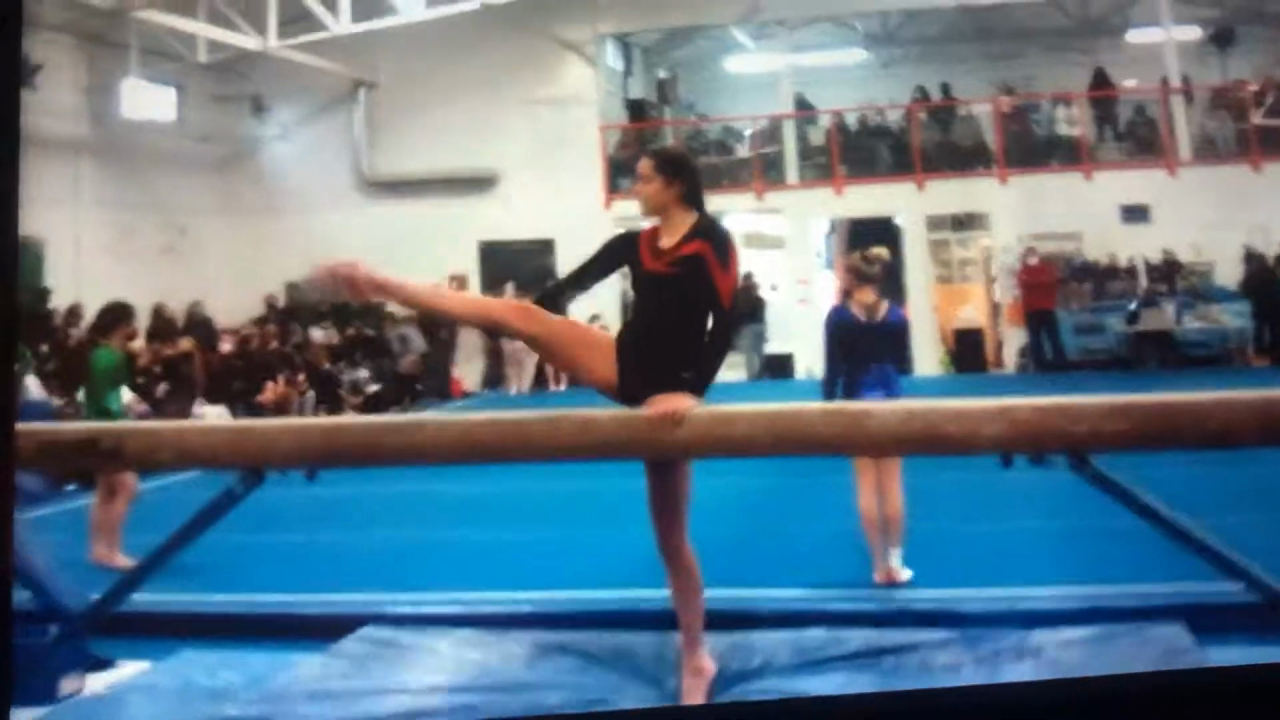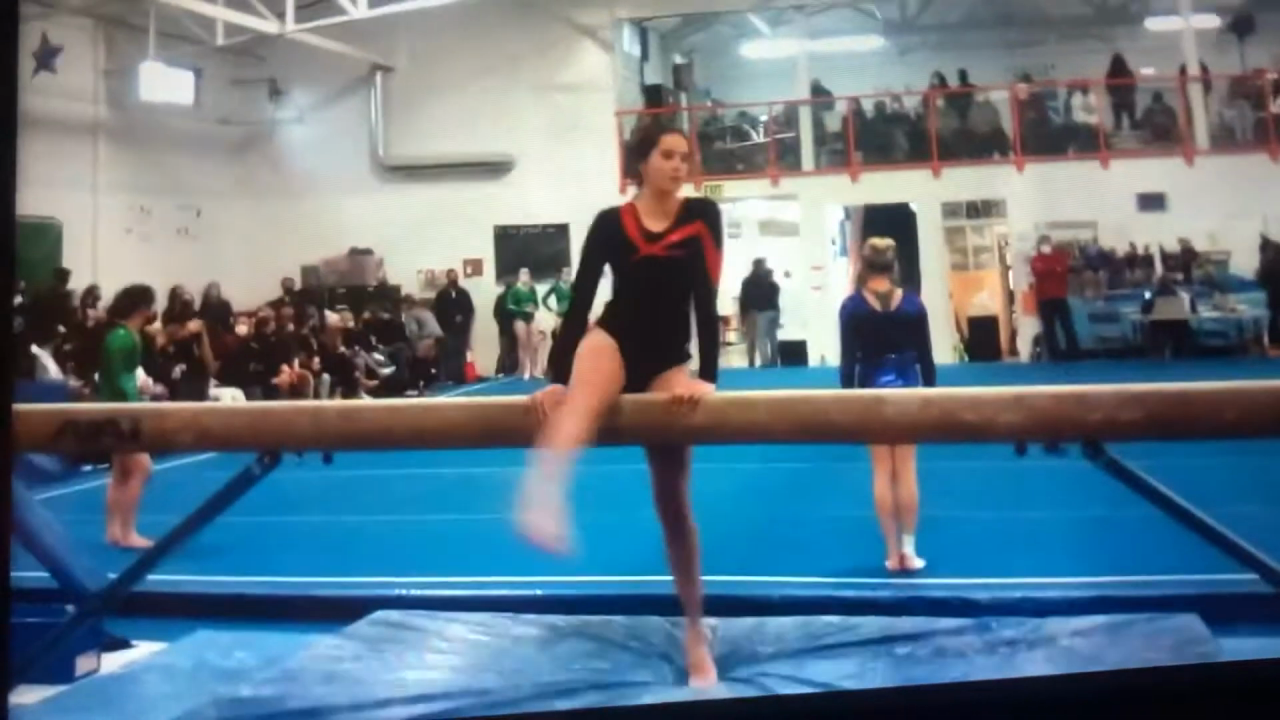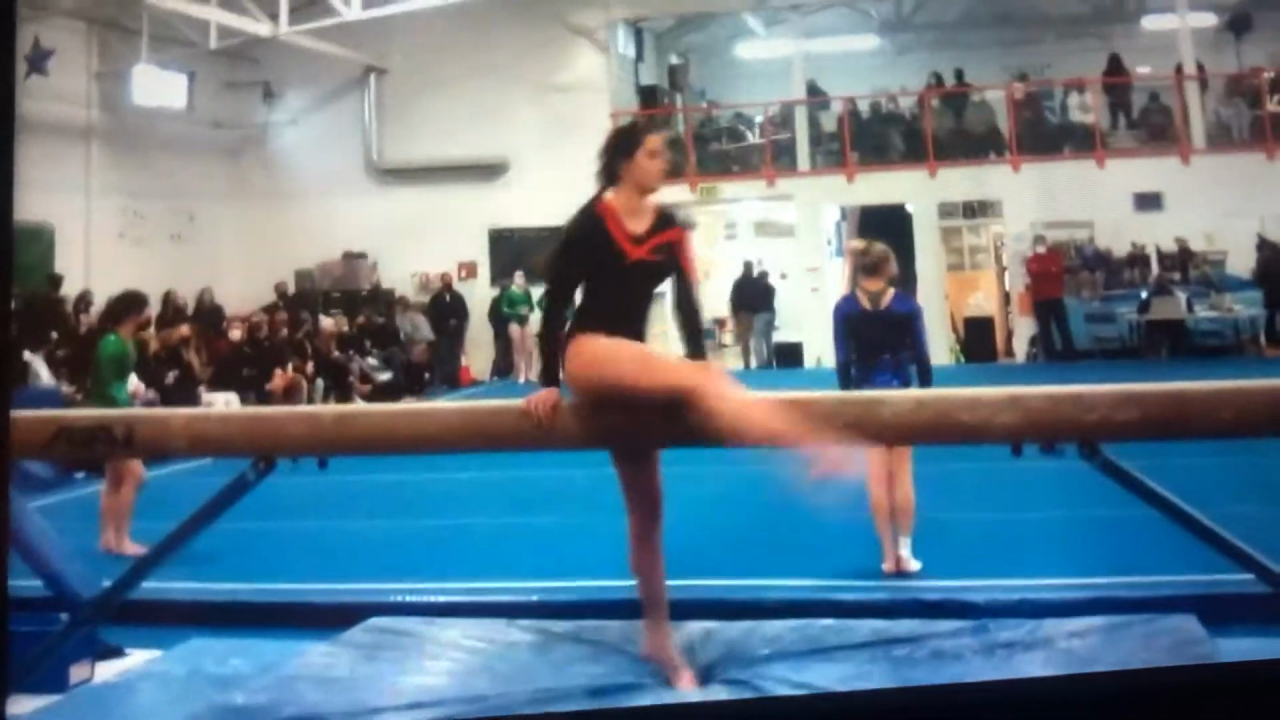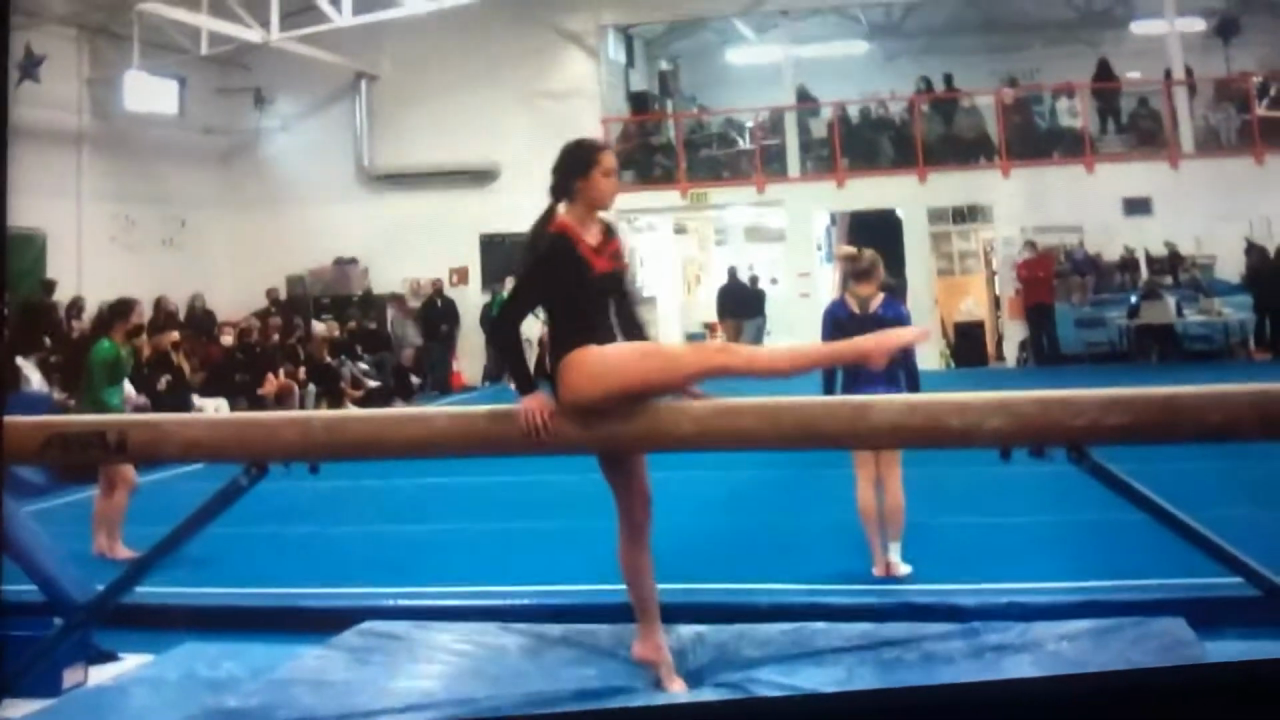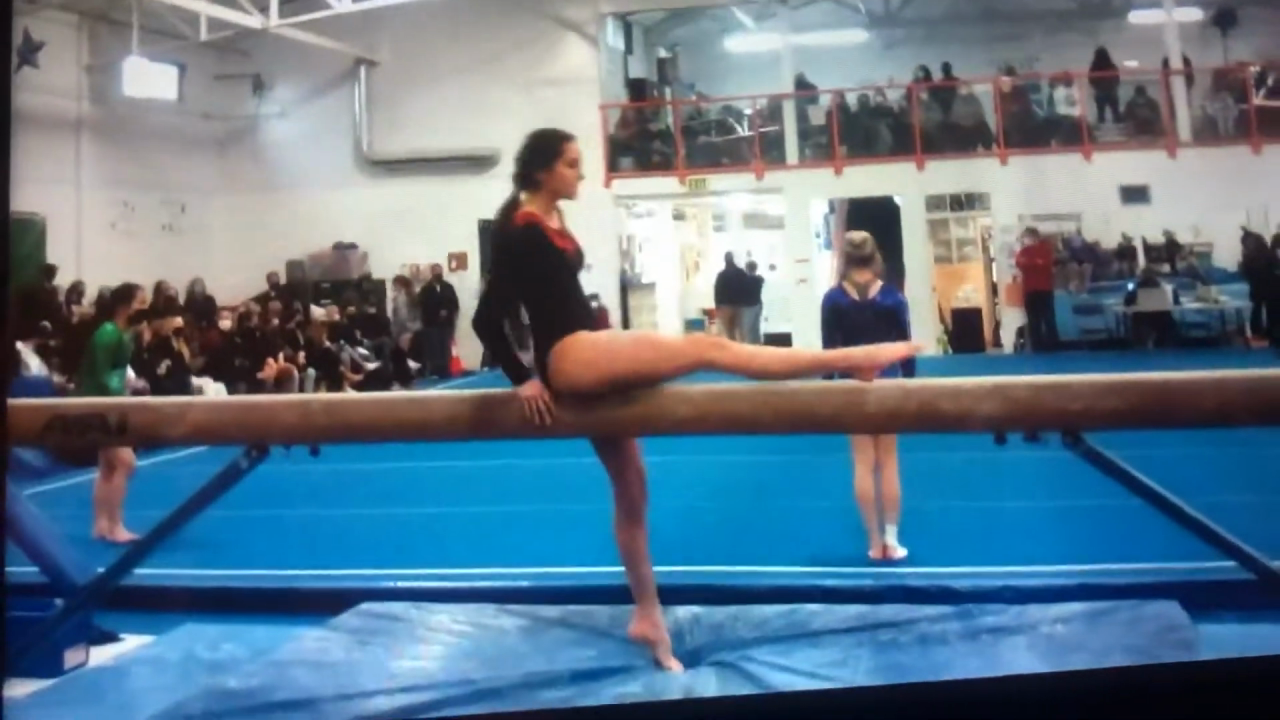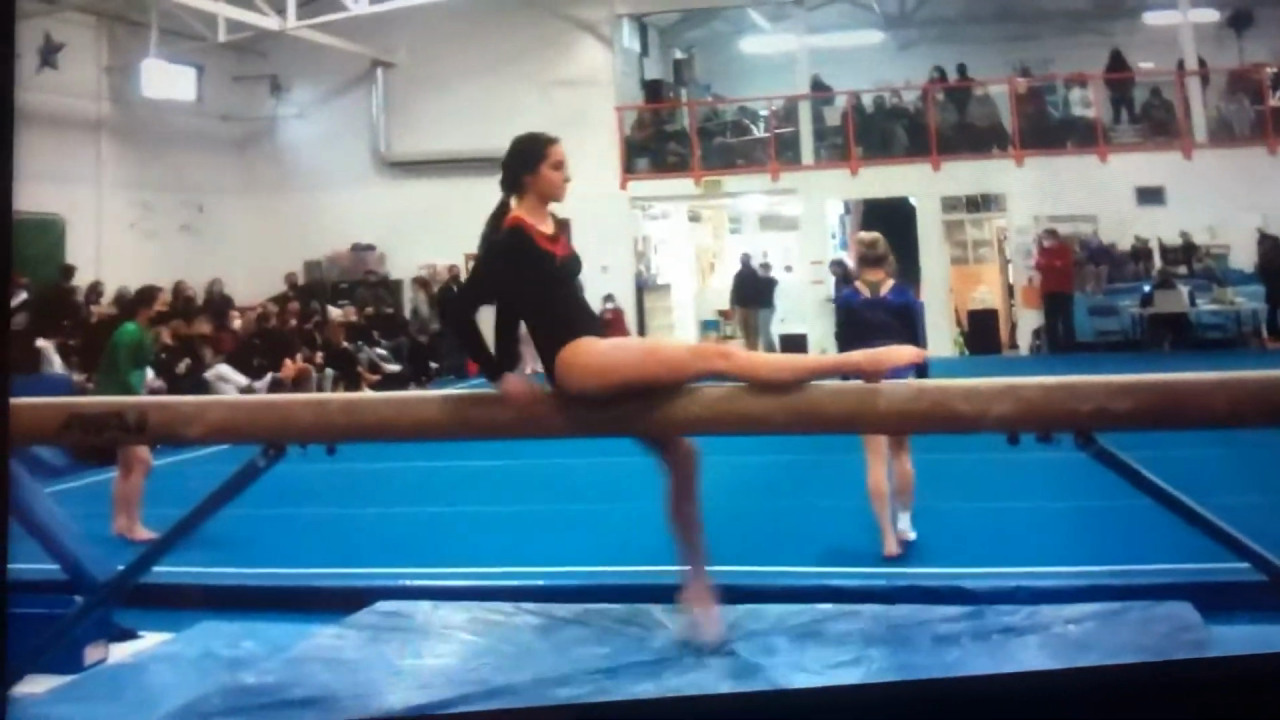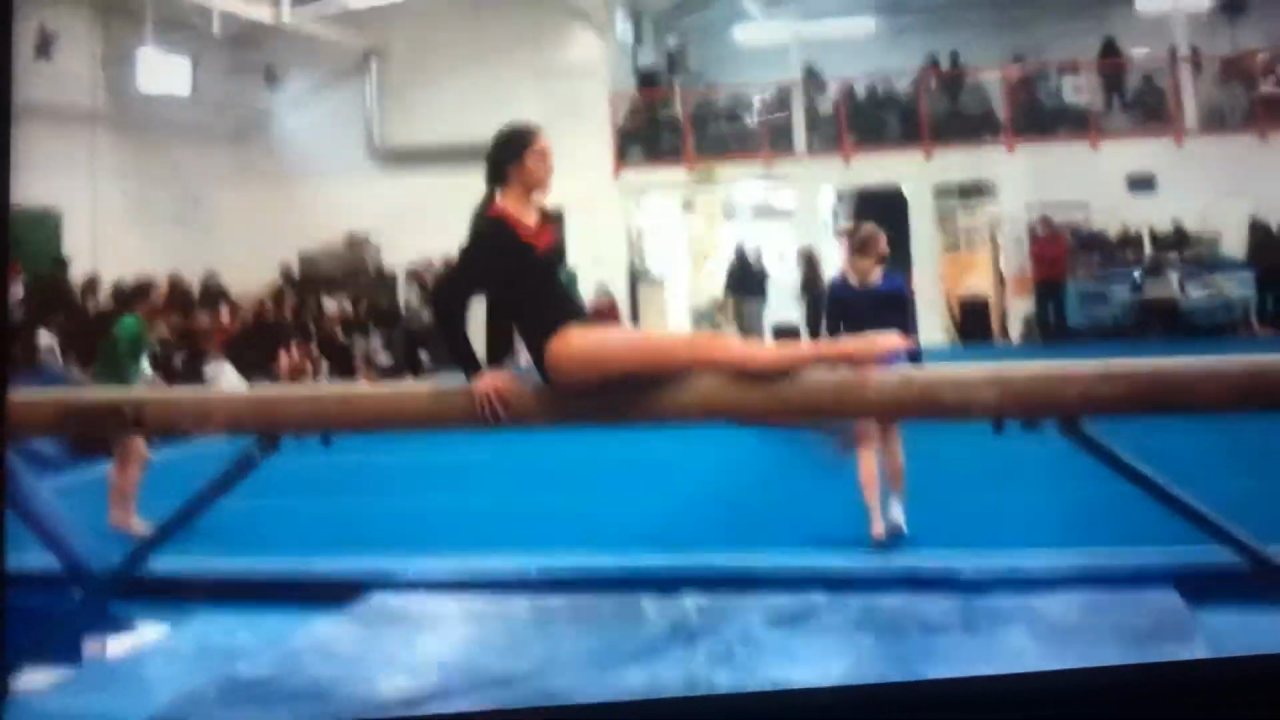
dt=0.3s
person 1, frame 1
left shoulder: (711, 240)
right shoulder: (633, 243)
left elbow: (722, 325)
right elbow: (570, 286)
left wrist: (692, 392)
right wrist: (534, 321)
left hip: (666, 391)
right hip: (619, 366)
left knee: (671, 532)
right knee: (513, 313)
left ankle: (695, 656)
right ankle: (376, 284)
person 1, frame 2
left shoulder: (702, 216)
right shoulder: (610, 223)
left elbow: (706, 299)
right elbow: (579, 301)
left wrist: (705, 378)
right wrist: (558, 380)
left hip: (665, 364)
right hip: (613, 344)
left knee: (673, 504)
right knee: (588, 390)
left ankle: (695, 634)
right ankle: (543, 496)
person 1, frame 3
left shoulder: (669, 225)
right shoulder: (593, 222)
left elbow: (687, 301)
right elbow: (555, 302)
left wrist: (697, 367)
right wrist: (546, 383)
left hip: (623, 368)
right hip: (588, 354)
left knee: (646, 505)
right knee: (701, 383)
left ankle: (659, 638)
right ankle: (816, 448)
person 1, frame 4
left shoulder: (607, 235)
right shoulder: (554, 241)
right elbow: (506, 320)
left wrist: (665, 373)
right wrist: (528, 392)
left hip: (607, 377)
right hip: (581, 371)
left knee: (636, 507)
right knee: (720, 355)
left ankle: (650, 639)
right ankle: (860, 347)
person 1, frame 5
left shoulder: (550, 221)
right shoulder: (521, 232)
right elbow: (487, 318)
right wrist: (523, 379)
left hip: (588, 359)
right hip: (572, 357)
left knee: (631, 485)
right knee: (710, 349)
left ankle: (648, 615)
right ankle: (849, 358)
person 1, frame 6
left shoulder: (556, 227)
right shoulder: (511, 239)
right elbow: (459, 310)
right wrist: (502, 375)
left hip: (597, 356)
right hip: (577, 360)
left knee: (682, 456)
right knee: (717, 357)
left ankle: (697, 583)
right ankle: (856, 362)
person 1, frame 7
left shoulder: (542, 221)
right shoulder: (494, 231)
right elbow: (446, 301)
right wrist: (477, 374)
left hip: (583, 339)
right hip: (563, 351)
left knee: (705, 349)
right knee: (707, 349)
right ankle: (841, 351)
person 2, frame 1
left shoulder: (839, 316)
right shoulder: (895, 314)
left elbow: (833, 368)
right elbow: (902, 362)
left wrist: (829, 406)
left hip: (855, 403)
right hip: (890, 401)
left knee: (867, 487)
right knee: (892, 485)
left ankle: (879, 565)
right ankle: (896, 562)
person 2, frame 2
left shoulder: (853, 306)
right shoulder: (913, 303)
left elbow: (848, 358)
right elbow: (925, 355)
right wrist: (929, 392)
left hip: (871, 391)
right hip: (906, 389)
left knee: (882, 473)
right knee: (906, 471)
left ankle: (892, 552)
right ankle: (909, 550)
person 2, frame 3
left shoulder: (846, 307)
right shoulder: (906, 304)
left elbow: (843, 358)
right elbow: (921, 354)
left wrist: (847, 397)
right wrist: (926, 393)
left hip: (866, 393)
right hip: (901, 391)
left knee: (877, 476)
right knee: (901, 473)
left ankle: (889, 554)
right ankle: (905, 553)
person 2, frame 4
left shoulder: (835, 311)
right shoulder: (895, 308)
left elbow: (829, 362)
right elbow: (908, 359)
left wrist: (829, 401)
left hip: (854, 398)
right hip: (890, 395)
left knee: (865, 480)
right knee: (891, 478)
left ankle: (878, 559)
right ankle: (894, 558)
person 2, frame 5
left shoulder: (833, 299)
right shoulder: (892, 296)
left elbow: (829, 349)
right hip: (887, 381)
left knee: (863, 465)
right knee: (888, 464)
left ankle: (875, 542)
right ankle: (891, 540)
person 2, frame 6
left shoulder: (846, 299)
right shoulder: (904, 295)
left elbow: (844, 347)
right elbow: (918, 343)
right wrist: (922, 381)
right hip: (900, 377)
left knee: (876, 461)
right knee: (901, 453)
left ankle: (889, 538)
right ankle: (904, 523)
person 2, frame 7
left shoulder: (838, 287)
right shoulder: (895, 282)
left elbow: (833, 333)
right elbow: (908, 328)
right hip: (891, 363)
left knee: (865, 444)
right knee: (891, 440)
left ankle: (877, 520)
right ankle: (896, 511)
person 3, frame 1
left shoulder: (107, 353)
right shoulder: (106, 356)
left elbow: (109, 394)
right elbow: (102, 400)
left wrist: (124, 407)
right wrist: (122, 414)
left knee: (107, 491)
right knee: (126, 487)
left ankle: (99, 549)
right ankle: (111, 551)
person 3, frame 2
left shoulder: (129, 335)
right shoulder: (121, 337)
left elbow: (126, 376)
right elbow: (117, 381)
left wrist: (138, 388)
right wrist: (136, 401)
left knee: (121, 472)
right knee: (140, 468)
left ankle: (113, 530)
right ankle: (127, 532)
person 3, frame 3
left shoulder: (126, 342)
right shoulder: (112, 344)
left elbow: (119, 382)
right elbow: (107, 388)
left wrist: (130, 395)
right wrist: (126, 404)
left knee: (115, 479)
right knee: (134, 475)
left ankle: (108, 537)
right ankle: (121, 540)
person 3, frame 4
left shoulder: (122, 349)
right shoulder: (105, 349)
left elbow: (115, 387)
right elbow: (99, 393)
right wrist: (117, 413)
left knee: (108, 483)
right knee: (126, 480)
left ankle: (100, 541)
right ankle: (114, 544)
person 3, frame 5
left shoulder: (124, 334)
right shoulder: (108, 334)
left elbow: (117, 372)
right elbow: (102, 376)
right wrist: (119, 399)
left knee: (108, 466)
right knee: (124, 463)
left ankle: (101, 524)
right ankle: (114, 527)
person 3, frame 6
left shoulder: (143, 333)
right shoulder: (130, 333)
left elbow: (137, 372)
right elbow: (124, 375)
right wrist: (140, 398)
left knee: (127, 464)
right knee: (141, 461)
left ankle: (120, 521)
right ankle: (132, 525)
person 3, frame 7
left shoulder: (137, 326)
right shoulder: (128, 326)
left elbow: (134, 366)
right elbow: (128, 369)
left knee: (124, 455)
right knee: (138, 456)
left ankle: (117, 513)
right ankle: (127, 516)
